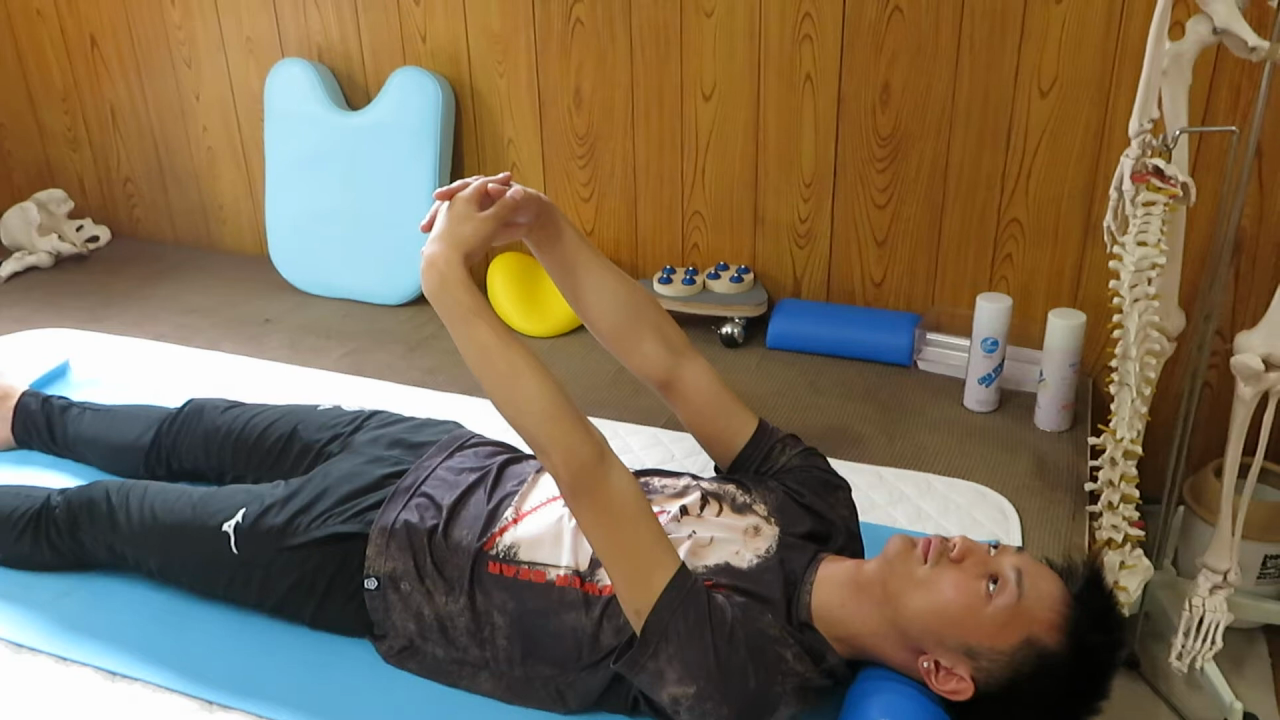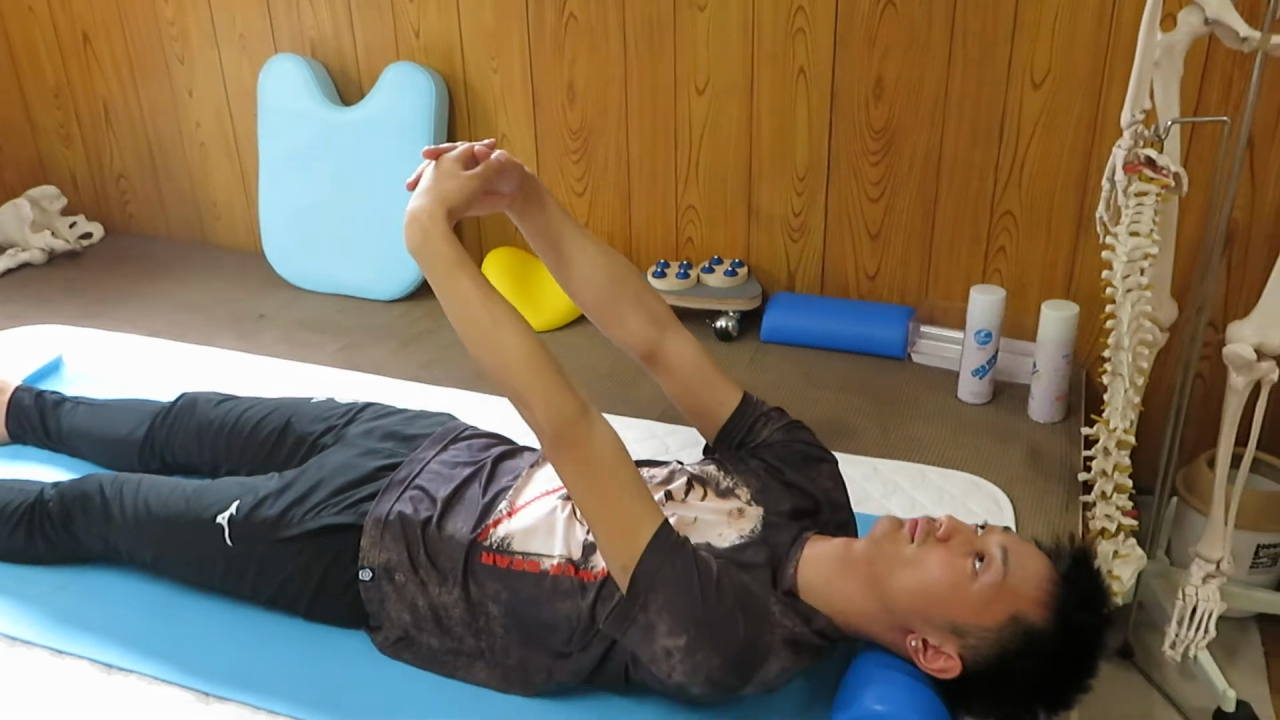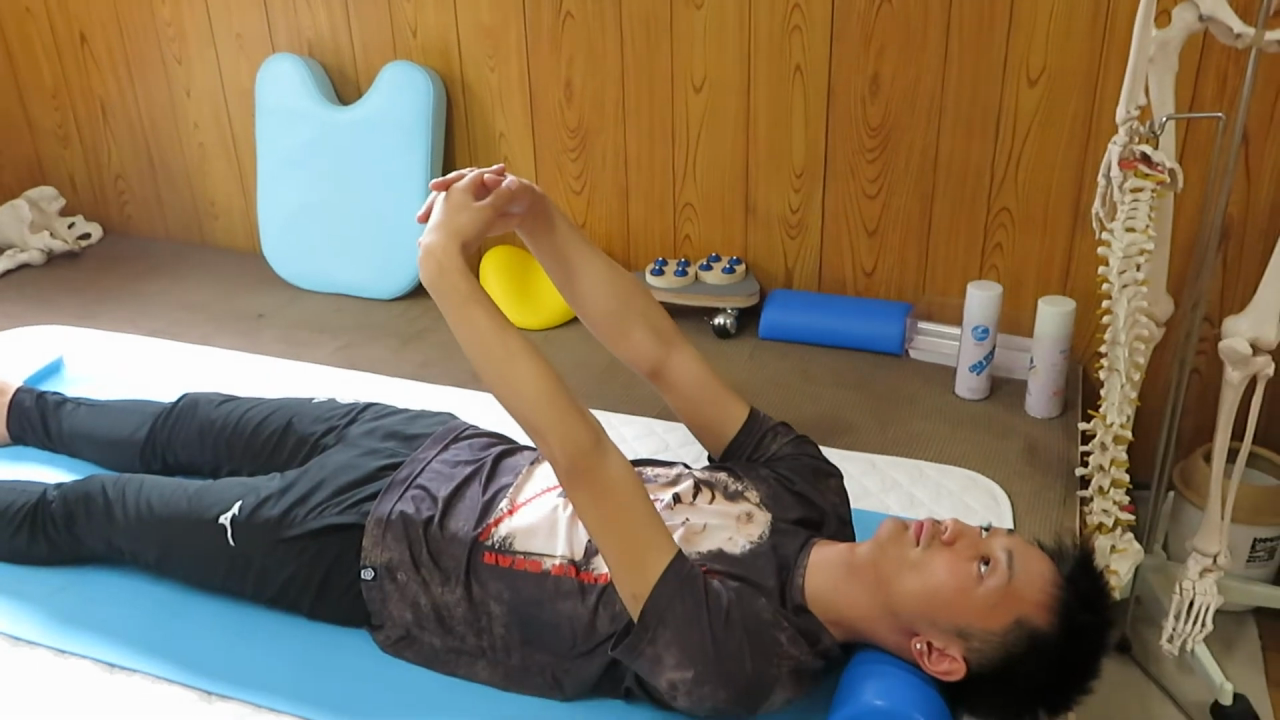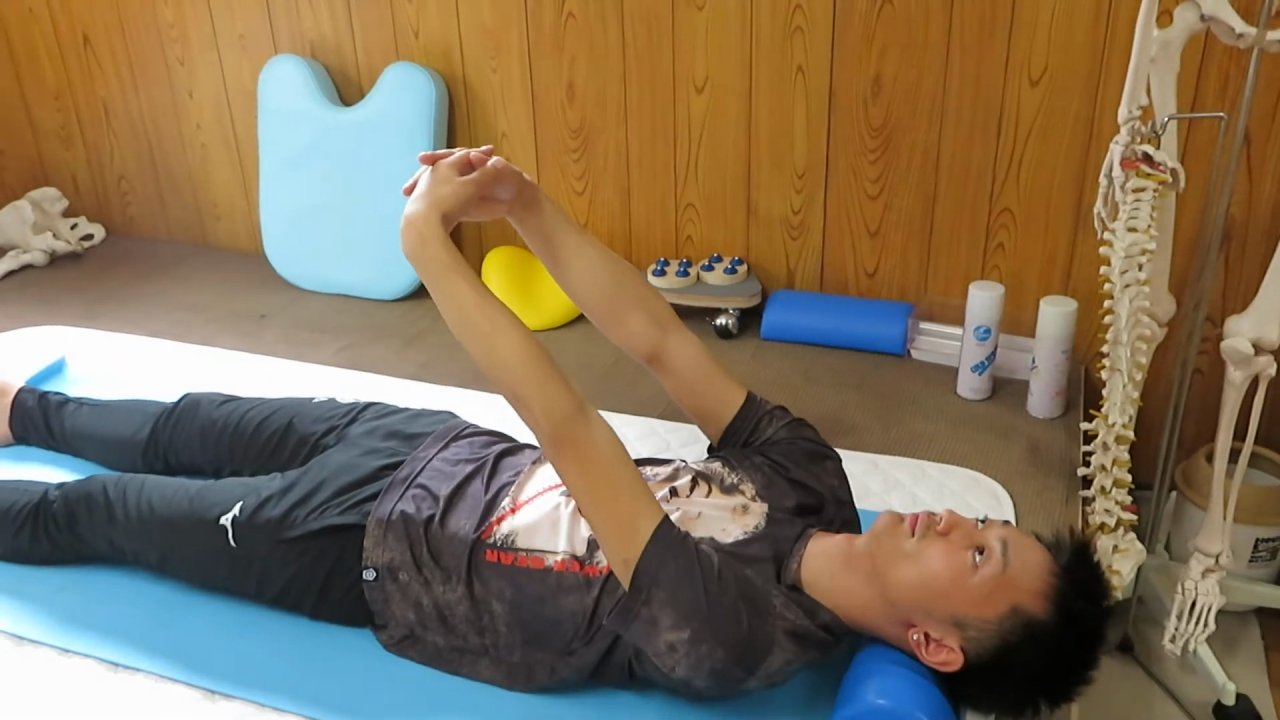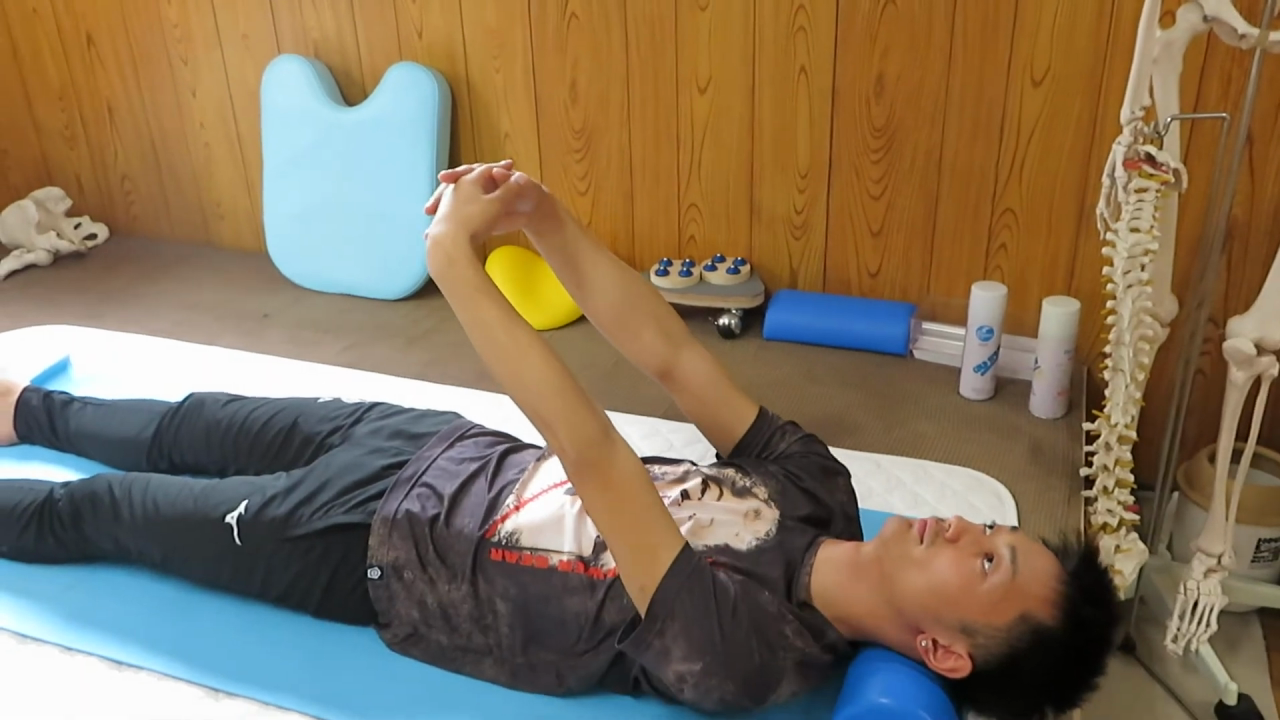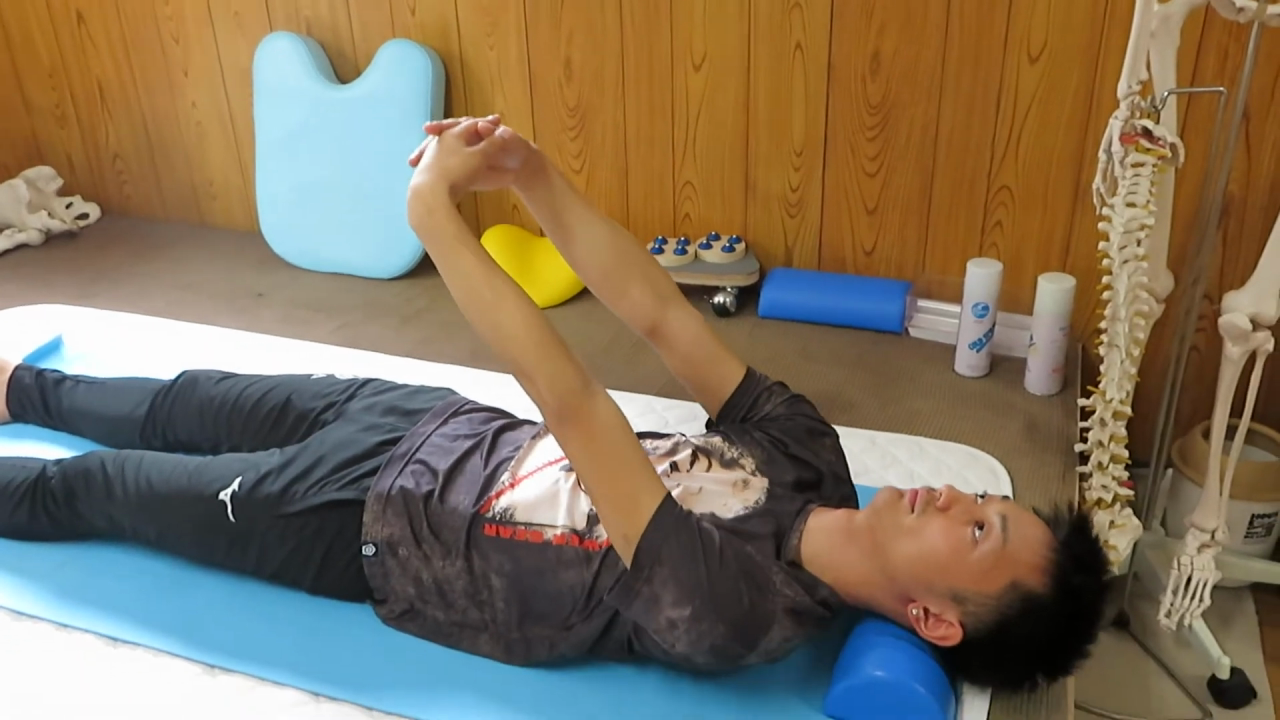
dt=0.4s
person 1, frame 1
right shoulder: (818, 504)
left elbow: (585, 472)
right elbow: (665, 364)
left wrist: (447, 277)
right wrist: (545, 230)
left hip: (376, 559)
right hip: (445, 463)
left knee: (101, 518)
right knee: (188, 435)
person 1, frame 2
right shoulder: (806, 483)
left elbow: (567, 428)
right elbow: (650, 335)
left wrist: (430, 238)
right wrist: (523, 200)
left hip: (369, 554)
right hip: (438, 454)
left knee: (96, 512)
right knee: (185, 430)
person 1, frame 3
right shoulder: (810, 489)
left elbow: (582, 461)
right elbow: (658, 350)
left wrist: (445, 266)
right wrist: (536, 219)
left hip: (371, 549)
right hip: (439, 452)
left knee: (97, 512)
right knee: (183, 428)
person 1, frame 4
right shoulder: (810, 479)
left elbow: (568, 431)
right elbow: (654, 337)
left wrist: (426, 243)
right wrist: (522, 205)
left hip: (372, 552)
right hip: (441, 454)
left knee: (104, 513)
right knee: (188, 431)
person 1, frame 5
right shoulder: (818, 488)
left elbow: (592, 457)
right elbow: (668, 351)
left wrist: (454, 260)
right wrist: (542, 218)
left hip: (375, 548)
right hip: (445, 451)
left knee: (110, 510)
right knee: (193, 427)
person 1, frame 6
left shoulder: (737, 609)
right shoulder: (807, 457)
left elbow: (572, 406)
right elbow: (657, 313)
left wrist: (432, 212)
right wrist: (530, 175)
left hip: (368, 527)
right hip: (439, 428)
left knee: (99, 490)
right knee: (184, 407)
